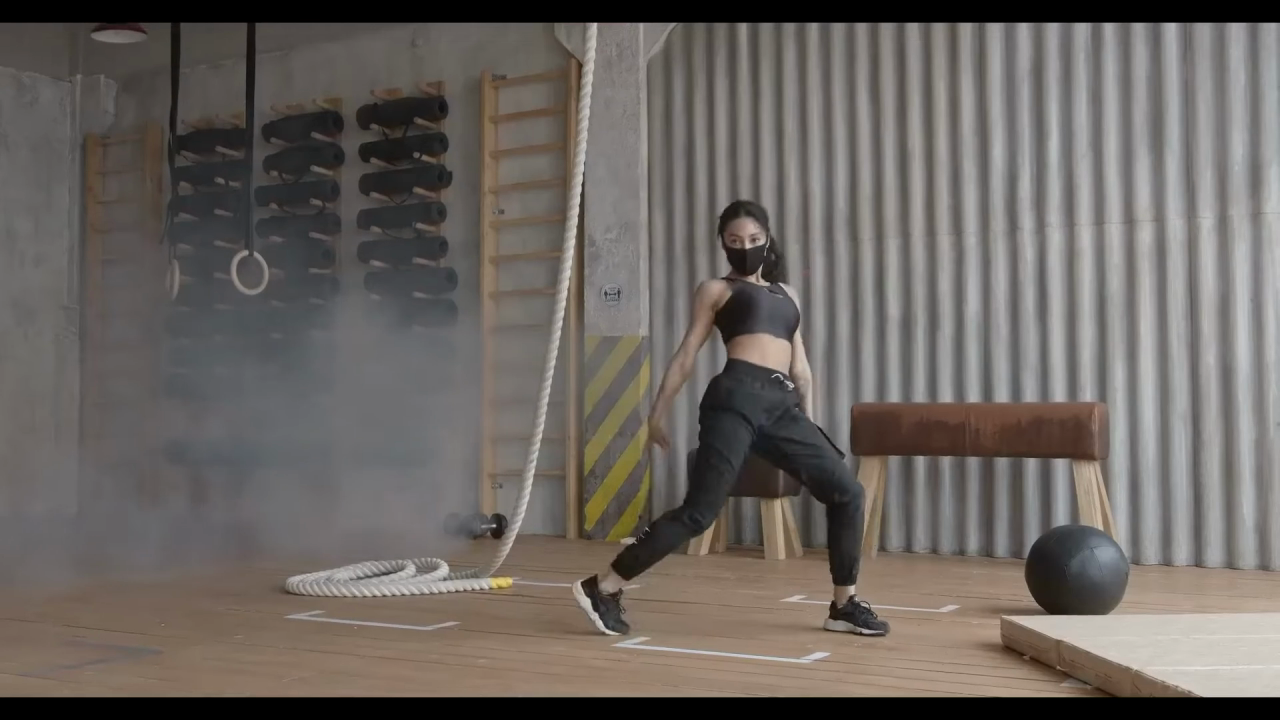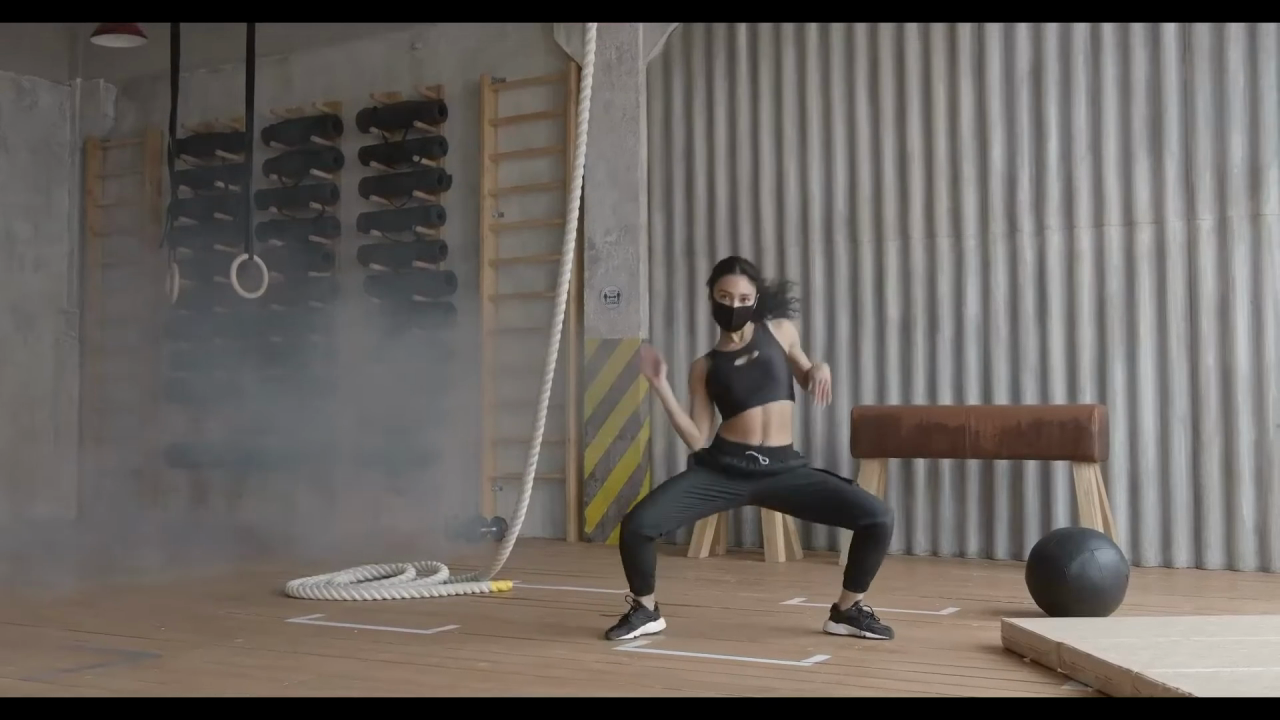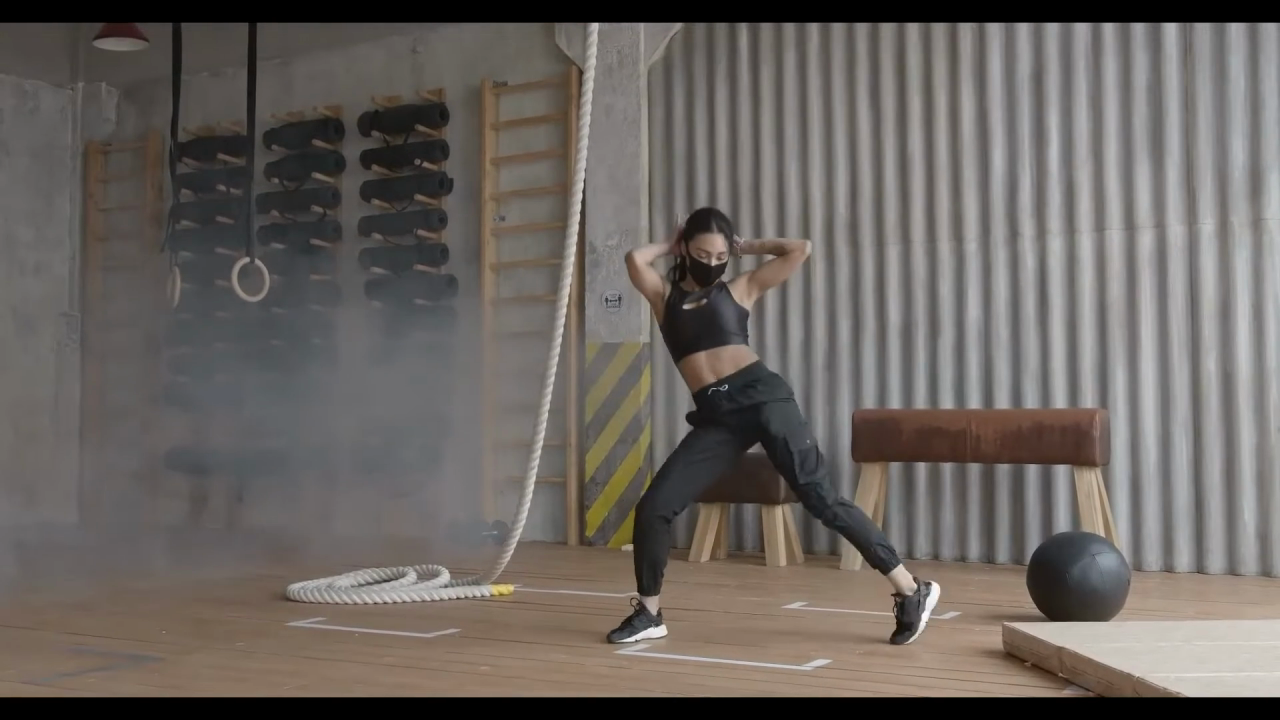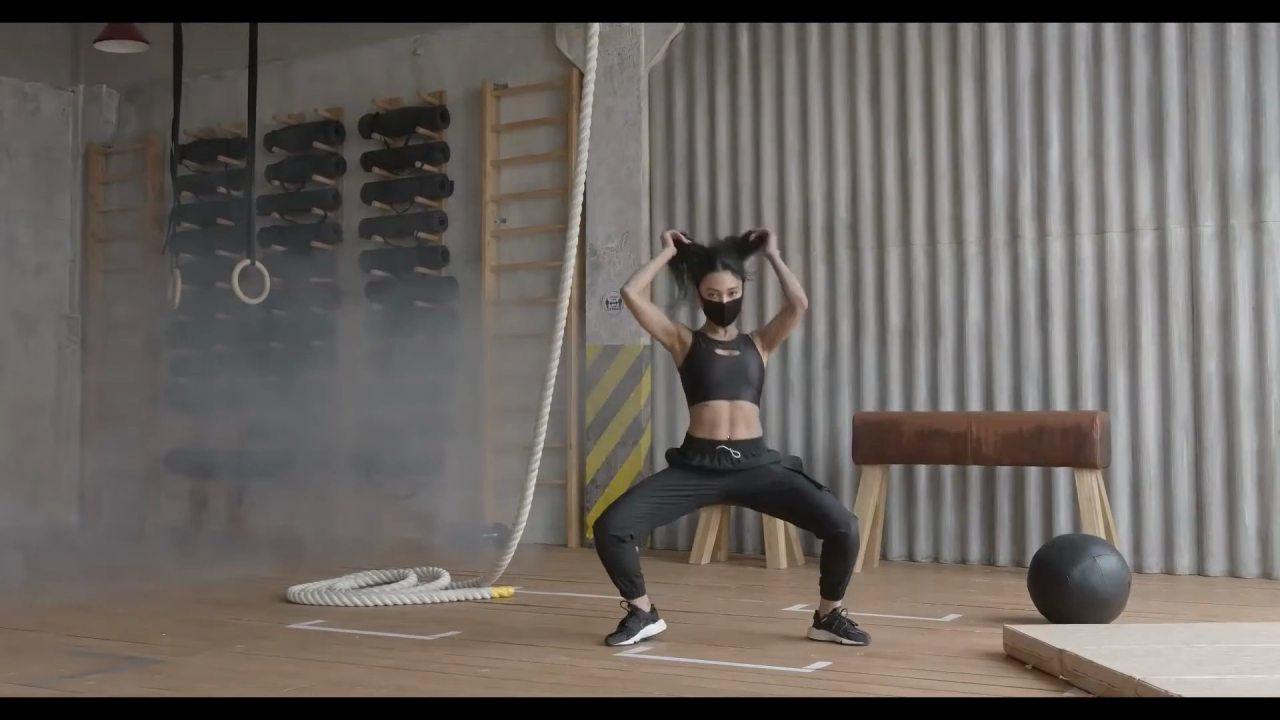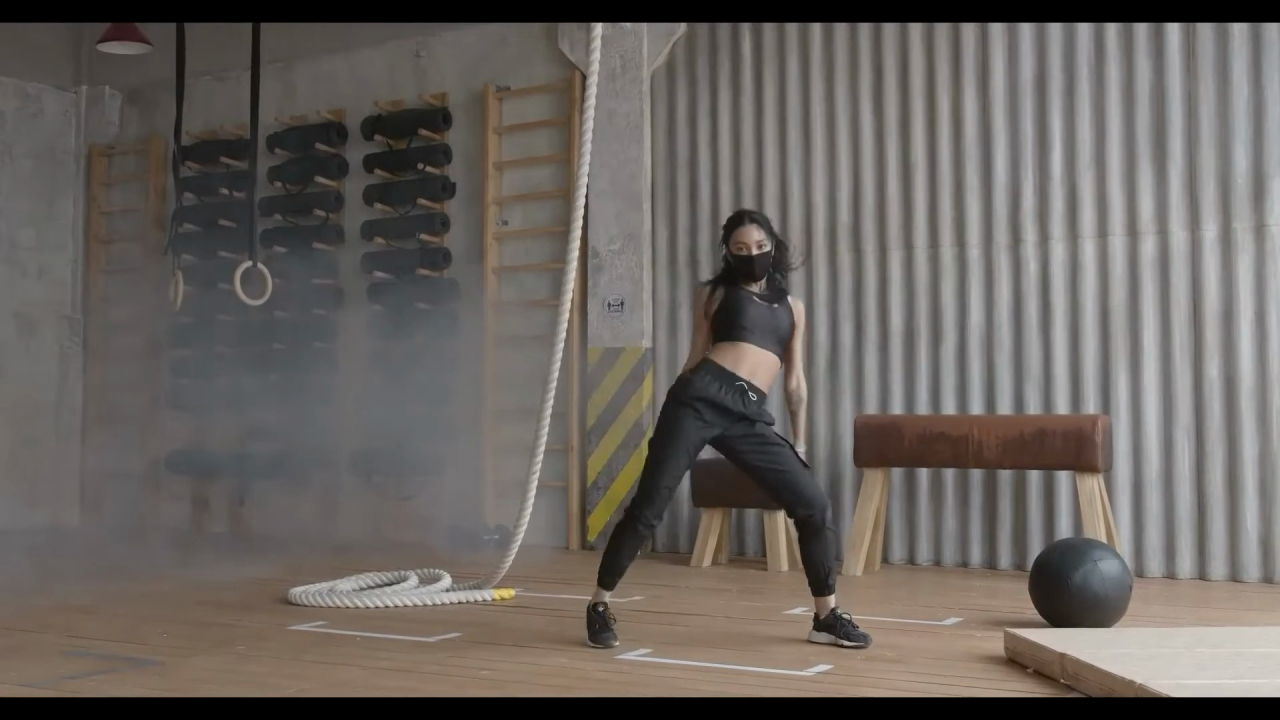
dt=0.7s
person 1, frame 1
left shoulder: (786, 294)
right shoulder: (717, 289)
left elbow: (801, 364)
right elbow: (687, 352)
left wrist: (808, 421)
right wrist: (657, 412)
left hip: (781, 407)
right hip: (737, 400)
left knee: (848, 495)
right knee: (698, 513)
left ankle: (844, 605)
right ankle: (603, 587)
person 1, frame 2
left shoulder: (780, 331)
right shoulder: (704, 366)
left elbow: (807, 377)
right elbow: (698, 438)
left wrist: (819, 370)
right wrist: (661, 387)
left hip: (784, 469)
right hip: (723, 470)
left knee: (878, 517)
right knee: (636, 526)
left ankle: (847, 610)
right ankle: (645, 609)
person 1, frame 3
left shoulder: (739, 289)
right shoulder: (664, 296)
left elbow: (800, 249)
right elbow: (634, 259)
left wrist: (747, 246)
right wrist: (672, 246)
left hip: (762, 397)
right hip: (715, 417)
left knee: (820, 498)
right knee: (652, 509)
left ankle: (910, 589)
right ankle: (649, 612)
person 1, frame 4
left shoulder: (760, 344)
right shoulder: (684, 340)
left elbow: (798, 305)
right elbow: (632, 294)
left wrist: (771, 252)
right wrist: (668, 251)
left hip: (754, 465)
right hip: (698, 466)
left knee: (843, 526)
right knee: (609, 527)
left ankle: (828, 615)
right ankle: (642, 611)
person 1, frame 5
left shoulder: (792, 306)
right shoulder: (715, 294)
left elbow: (795, 379)
left wrist: (798, 443)
right wrist: (673, 418)
left hip: (749, 417)
right hip: (701, 400)
left knee: (814, 507)
right knee: (648, 507)
left ankle: (827, 616)
right ankle: (600, 605)
